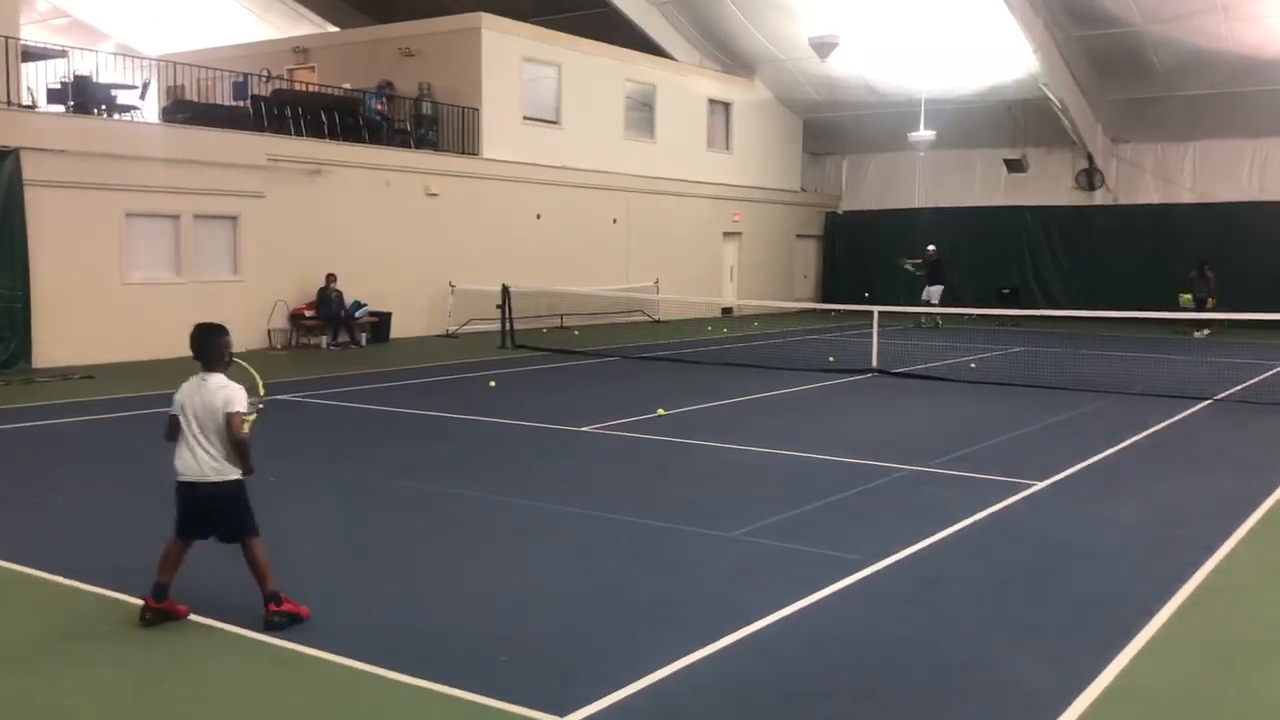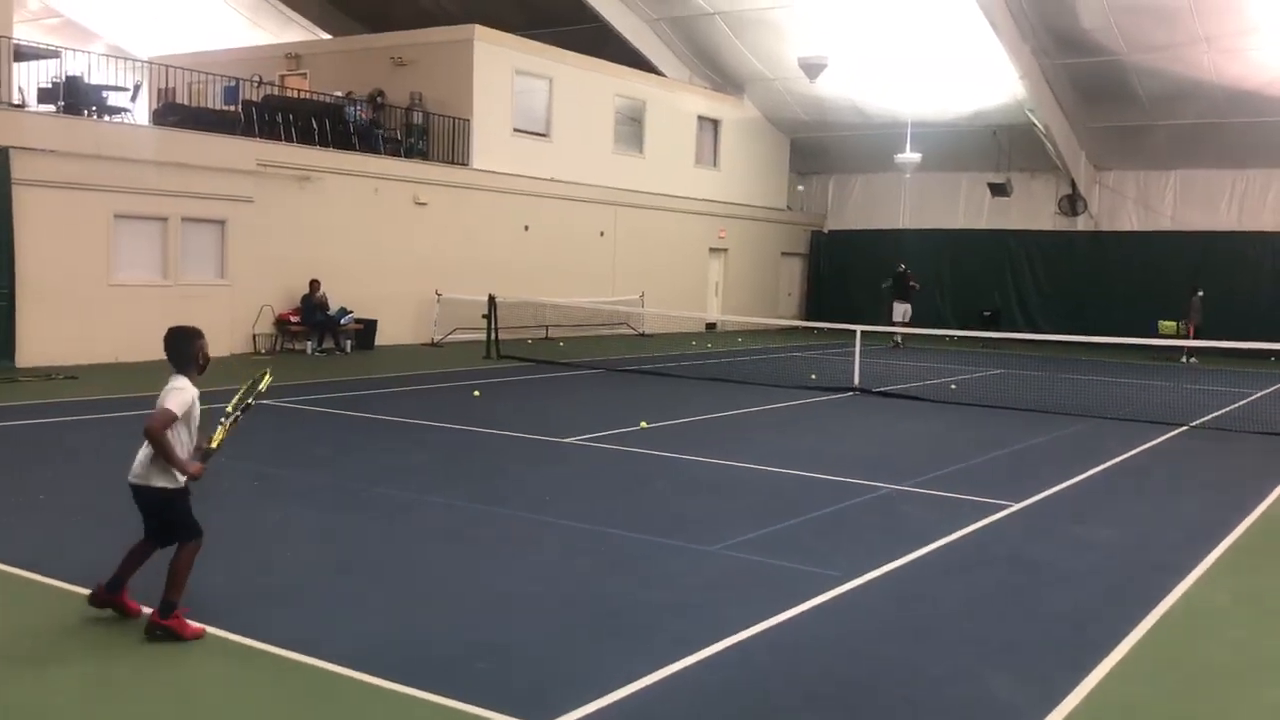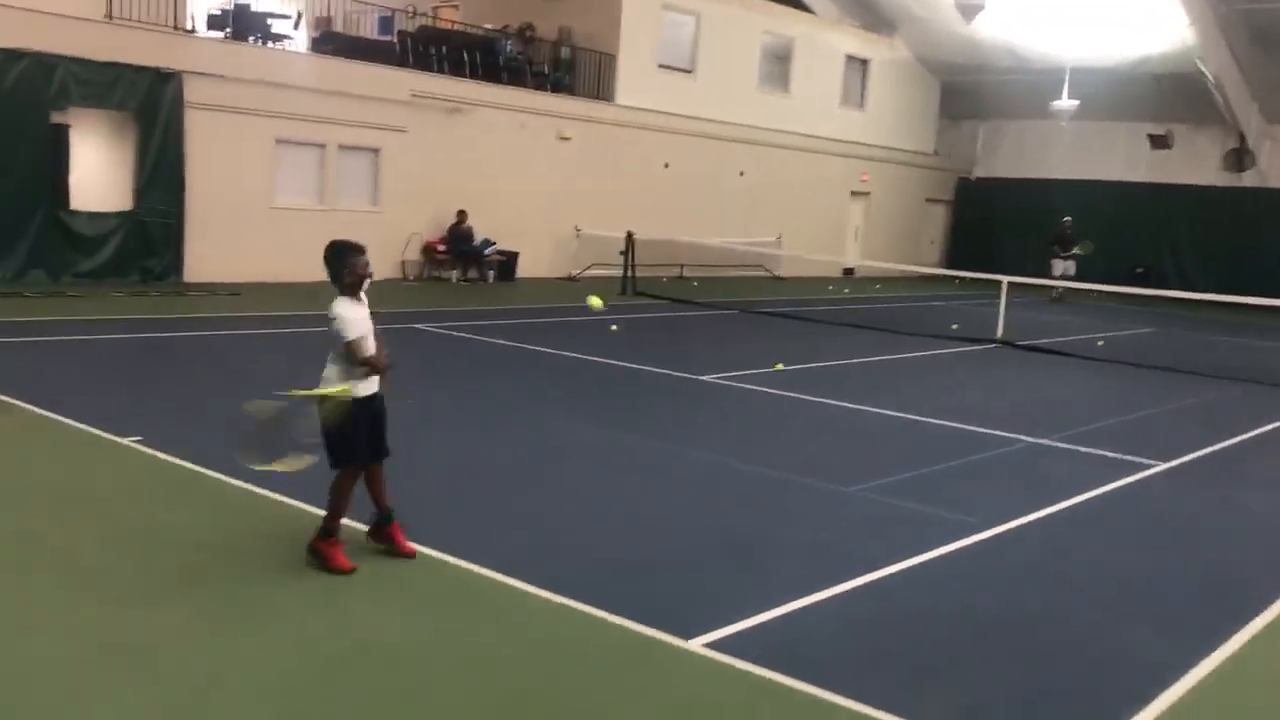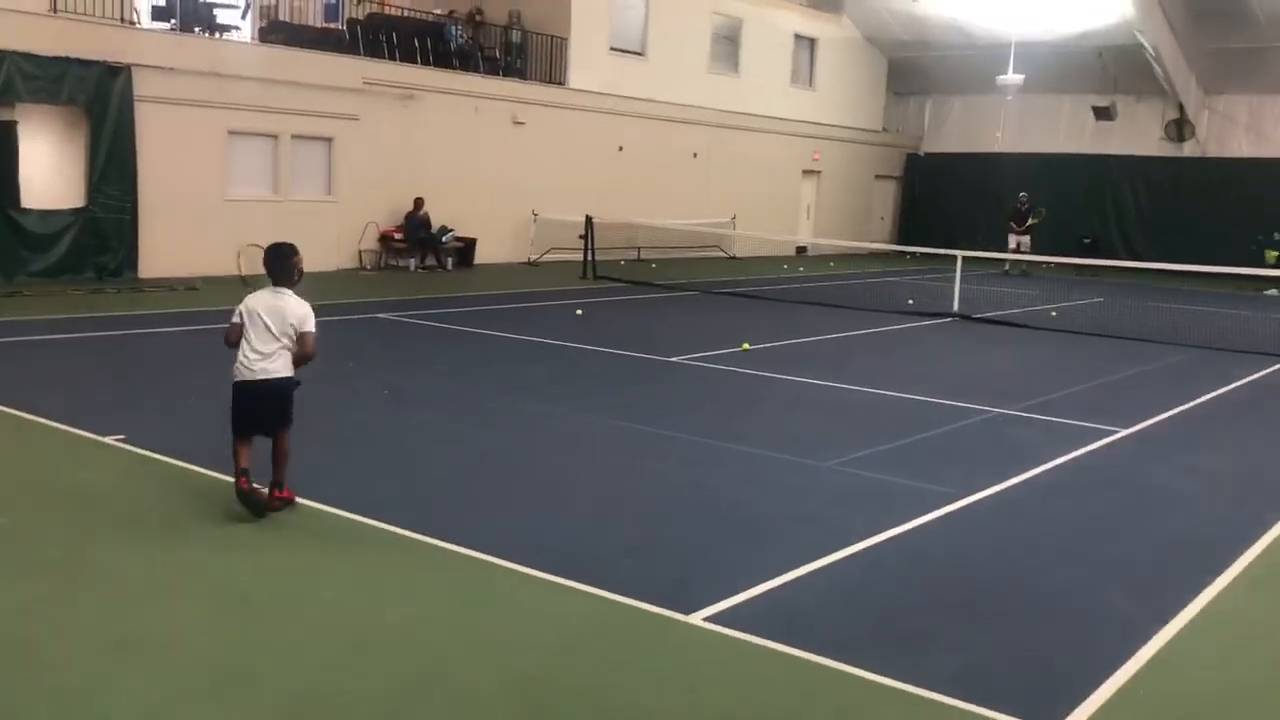
dt=1s
person 1, frame 1
left shoulder: (184, 390)
right shoulder: (232, 391)
left elbow: (171, 433)
right elbow: (237, 435)
right wrist: (244, 463)
left hip: (188, 479)
right hip: (223, 478)
left knee: (183, 536)
right knee: (249, 538)
left ankle: (157, 601)
right ankle: (276, 604)
person 1, frame 2
left shoulder: (176, 387)
right shoulder: (184, 392)
right elbow: (152, 428)
left wrist: (195, 447)
right wrist: (183, 466)
left hip: (148, 478)
right hip: (160, 482)
left knee: (155, 537)
right knee: (191, 540)
left ankle: (112, 591)
right ankle: (166, 617)
person 1, frame 3
left shoulder: (359, 299)
right shoulder: (345, 313)
right elbow: (369, 362)
left wrist: (377, 352)
left hip: (367, 394)
right hip: (343, 399)
left knee: (374, 459)
right knee: (352, 466)
left ankle: (385, 525)
right ankle: (326, 539)
person 1, frame 4
left shoulder: (250, 300)
right shoulder: (301, 308)
left elbow: (231, 339)
right elbow: (308, 352)
left hip: (245, 378)
right hip: (279, 379)
left knee: (243, 435)
right knee: (280, 431)
left ankle: (244, 480)
right ankle: (278, 491)
